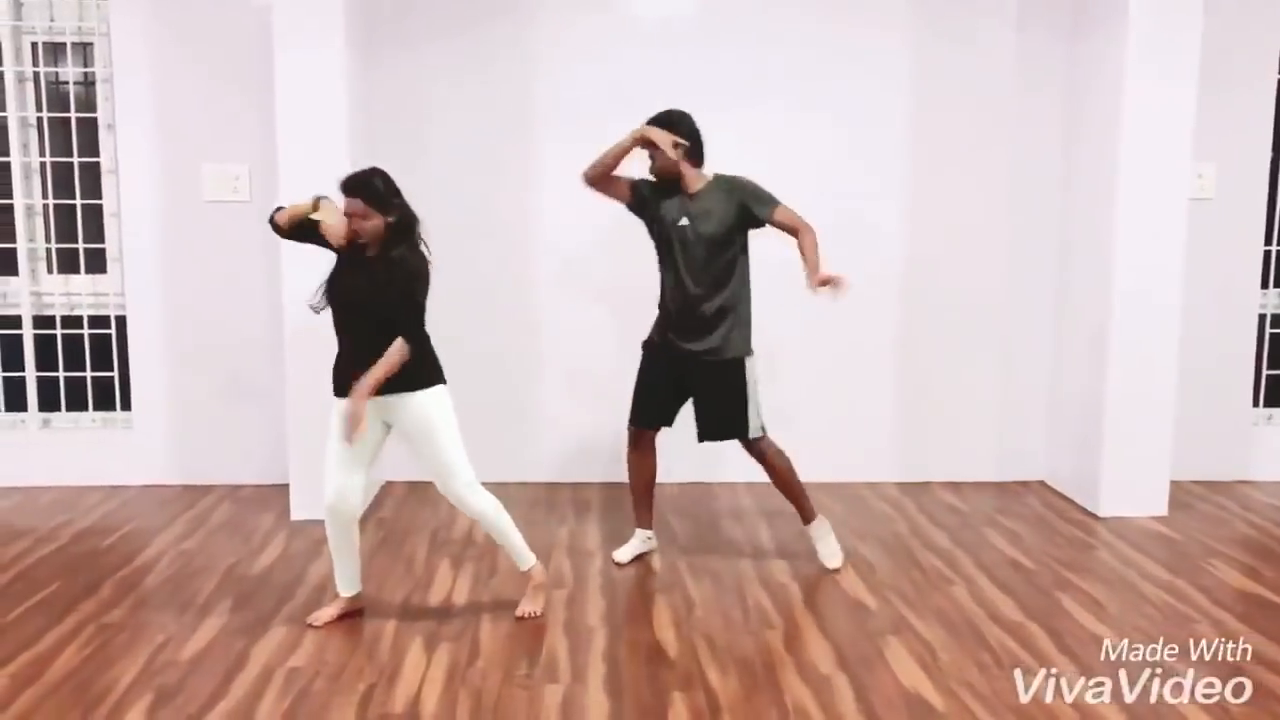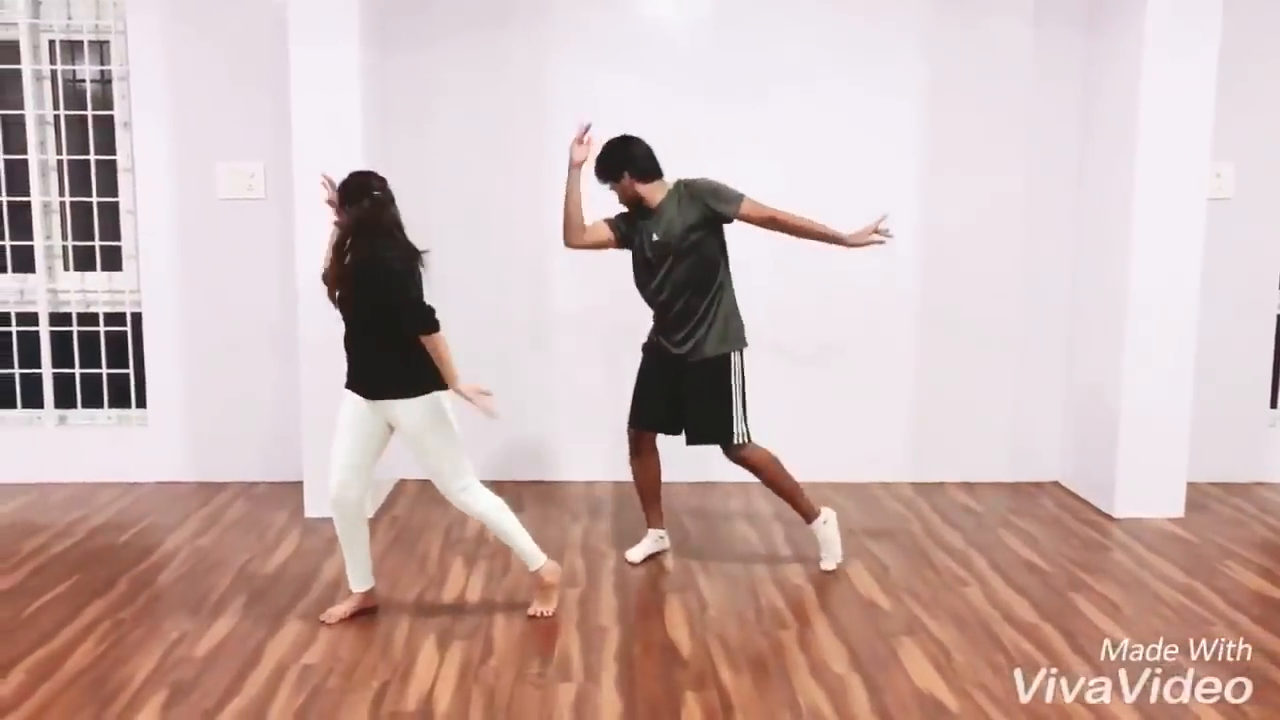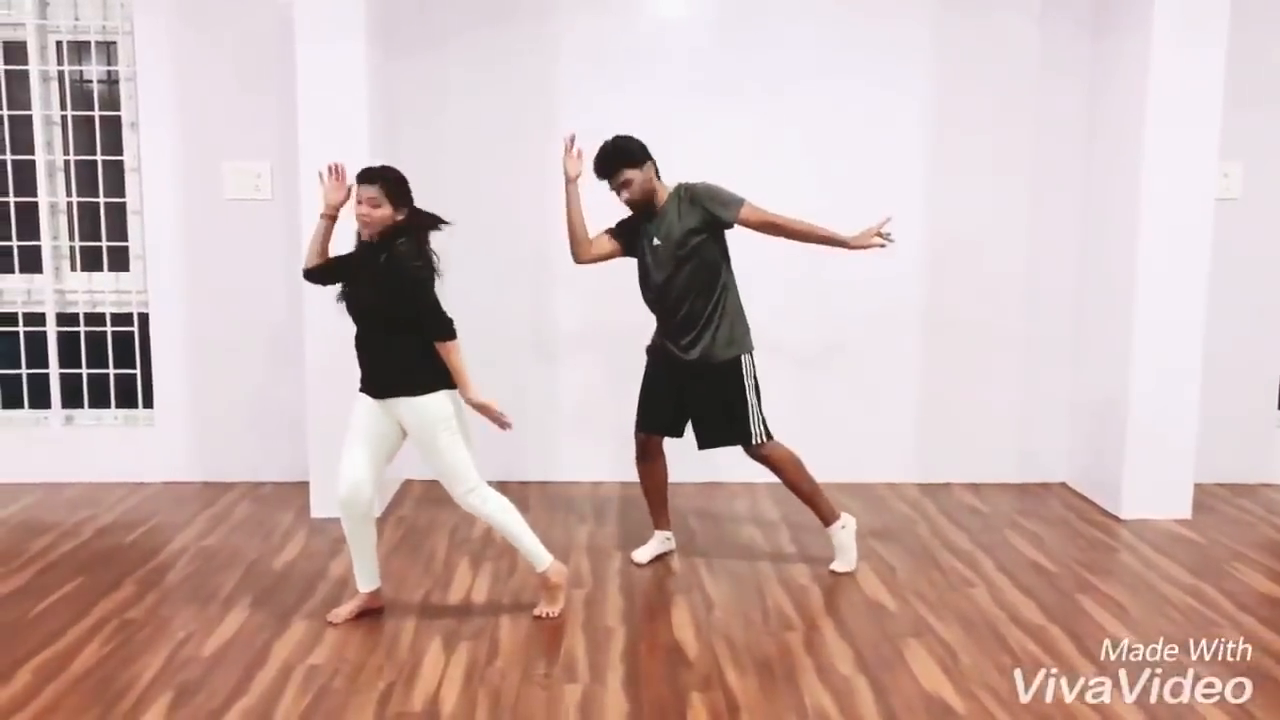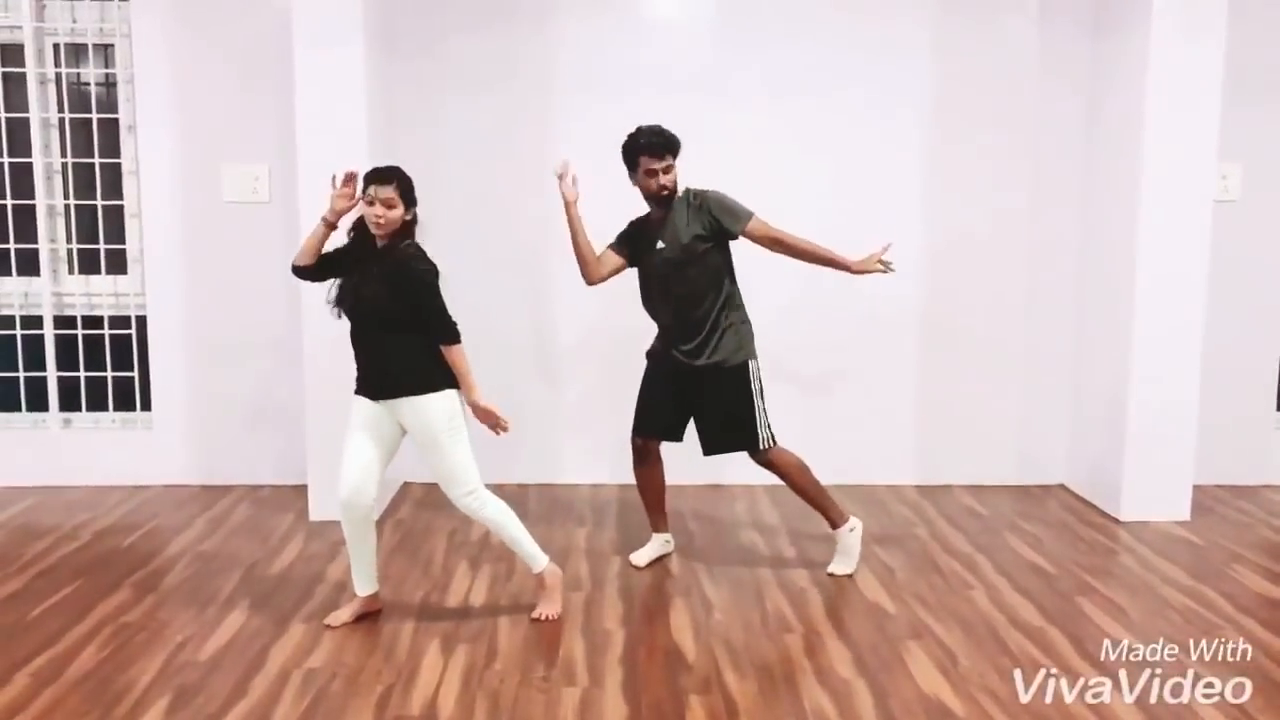
dt=0.3s
person 1, frame 1
left shoulder: (408, 261)
right shoulder: (345, 238)
left elbow: (409, 338)
right elbow: (279, 222)
left wrist: (365, 388)
right wrist: (317, 207)
left hip: (414, 389)
right hip: (354, 388)
left knee: (461, 489)
right knee: (338, 500)
left ankle: (532, 571)
right ankle: (347, 595)
person 1, frame 2
left shoulder: (387, 258)
right shoulder: (366, 255)
left elbow: (423, 322)
right elbow: (334, 284)
left wrist: (454, 382)
right wrist: (339, 229)
left hip: (412, 393)
right hip: (363, 392)
left knee: (462, 489)
right knee: (343, 494)
left ankle: (545, 571)
right ankle: (363, 591)
person 1, frame 3
left shoulder: (406, 260)
right shoulder: (369, 257)
left elbow: (439, 327)
right elbow: (314, 271)
left wrist: (466, 391)
right wrist: (329, 213)
left hip: (423, 393)
right hip: (376, 394)
left knee: (469, 491)
right knee: (351, 493)
left ankle: (551, 571)
right ankle: (368, 592)
person 1, frame 4
left shoulder: (412, 263)
right shoulder: (360, 253)
left elbow: (444, 332)
right elbow: (303, 267)
left wrist: (472, 397)
right wrist: (330, 219)
left hip: (426, 392)
right hip: (373, 396)
left knee: (468, 493)
right knee: (353, 496)
left ankle: (547, 572)
right ankle: (366, 595)
person 2, frame 1
left shoulder: (735, 192)
right shoulder: (654, 197)
left elbow: (799, 227)
right elbow: (593, 177)
left wrist: (814, 271)
right wrist: (639, 138)
left hip: (724, 346)
right hip: (668, 341)
left knee: (754, 442)
right knee: (640, 432)
left ankle: (814, 524)
right ankle: (643, 533)
person 2, frame 2
left shoulder: (698, 195)
right shoulder: (632, 222)
left elbow: (769, 217)
right elbow: (575, 237)
left wrist: (845, 239)
right wrist: (574, 170)
left hip: (716, 346)
right hip: (665, 346)
left knee: (738, 447)
right knee: (639, 434)
left ankle: (820, 520)
right ankle: (656, 532)
person 2, frame 3
left shoulder: (698, 199)
right shoulder: (632, 228)
left elbow: (768, 222)
right elbow: (582, 253)
left wrist: (847, 241)
right wrist: (571, 185)
left hip: (723, 350)
right hip: (669, 351)
left knee: (759, 446)
right knee: (646, 439)
left ankle: (837, 522)
right ankle: (663, 533)
person 2, frame 4
left shoulder: (708, 206)
right shoulder: (637, 234)
left elbow: (774, 238)
right elbow: (593, 273)
left wrist: (849, 266)
right wrist: (570, 207)
left hip: (725, 354)
right hip: (672, 353)
left knee: (763, 450)
right knee: (643, 442)
left ankle: (844, 526)
right ankle: (661, 535)
